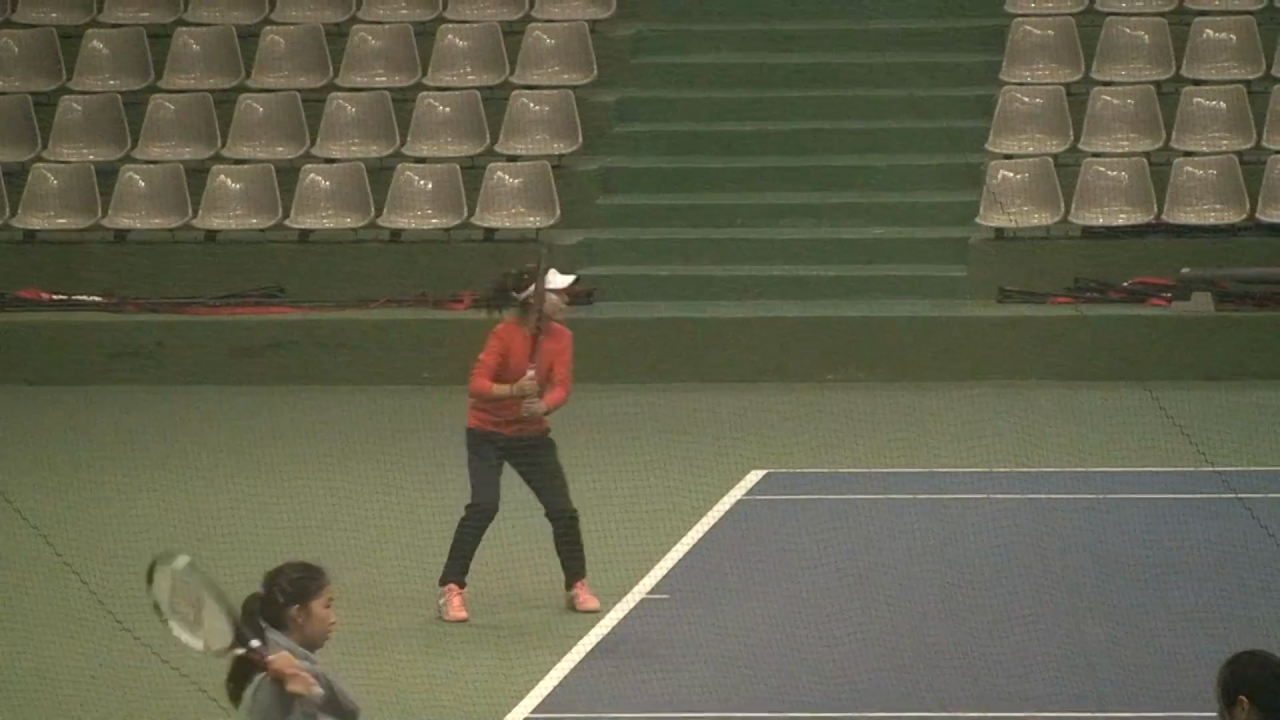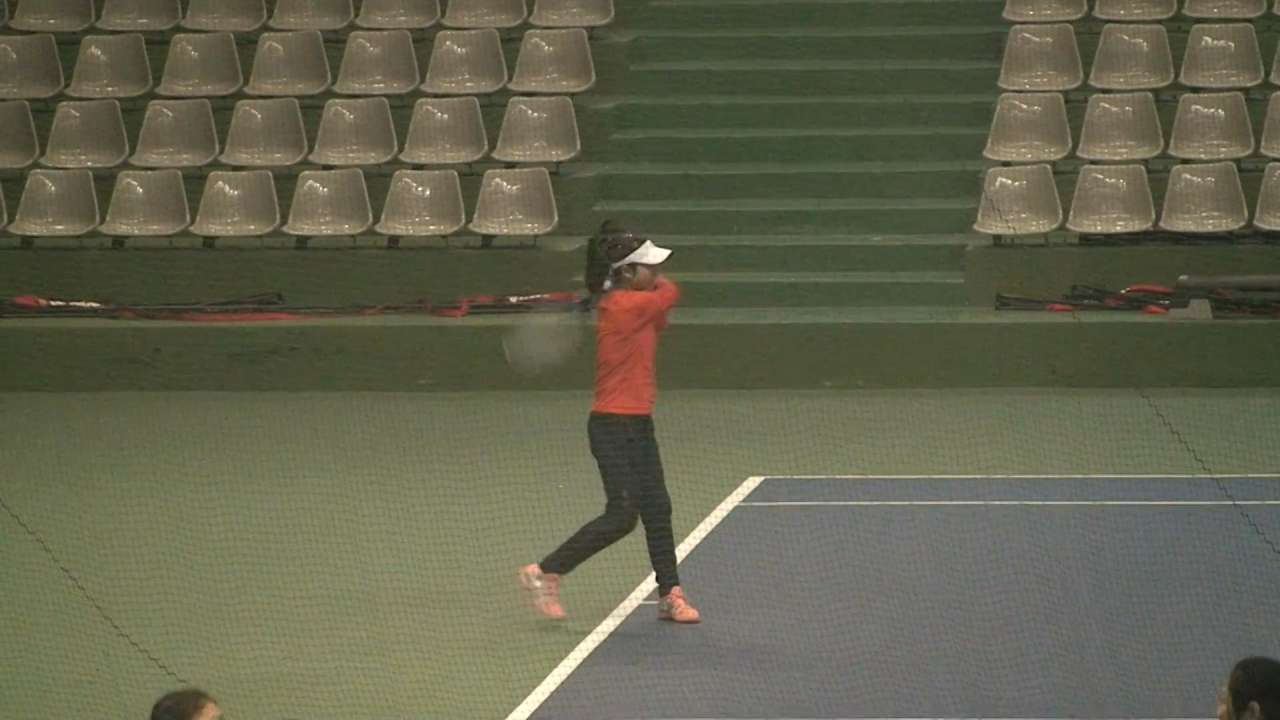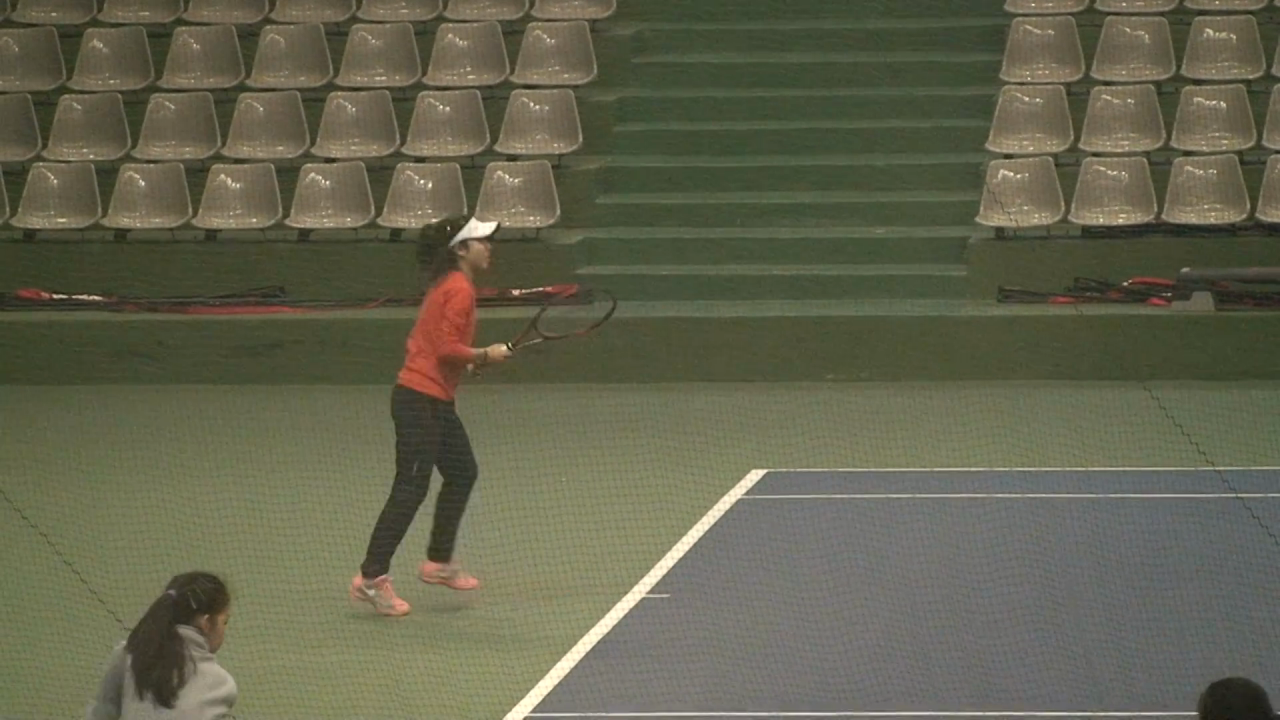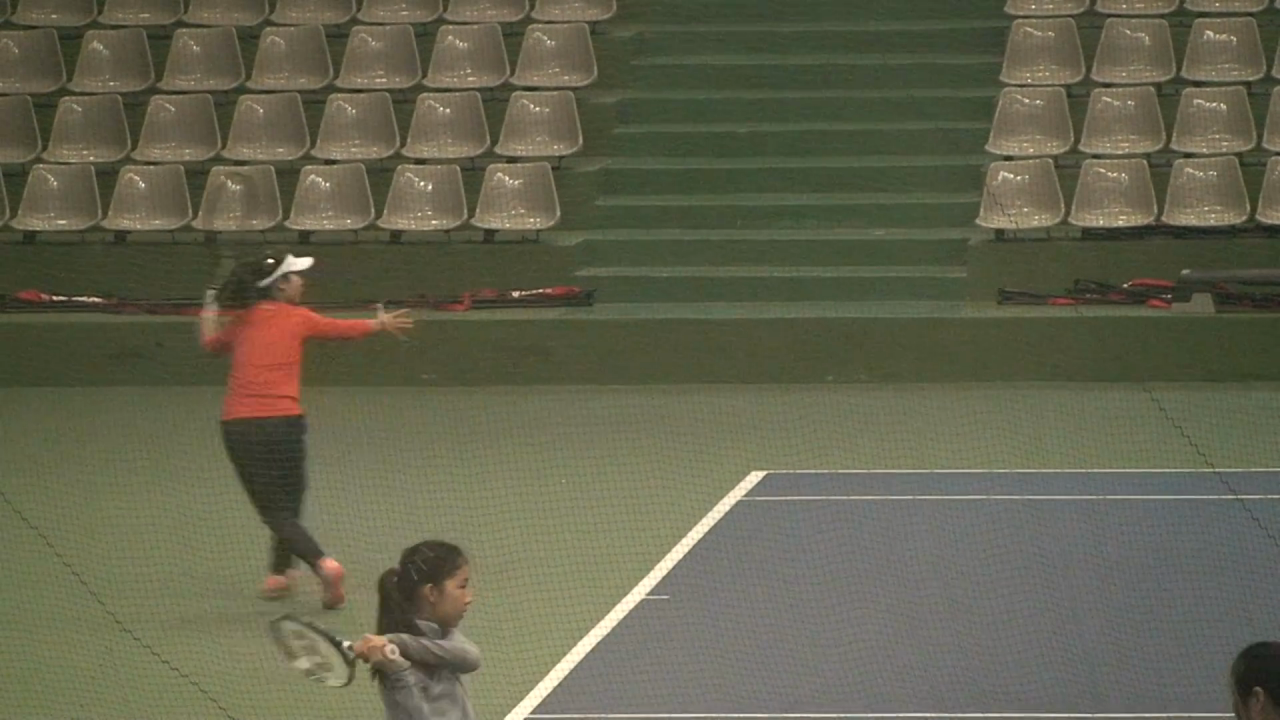
dt=1s
person 1, frame 1
left shoulder: (561, 337)
right shoulder: (504, 334)
left elbow: (561, 387)
right elbow: (478, 384)
left wrist: (544, 404)
right wrist: (510, 392)
left hip: (533, 436)
right hip: (487, 434)
left knee: (563, 511)
right knee: (484, 506)
left ankle: (576, 585)
right ankle: (451, 590)
person 1, frame 2
left shoulder: (617, 304)
right shoulder: (632, 303)
left elbow: (656, 324)
right elbow: (670, 291)
right wrist: (649, 280)
left hip: (635, 424)
right hip: (616, 426)
left knee: (657, 510)
right knee: (621, 516)
left ankle: (670, 593)
right ankle: (543, 573)
person 1, frame 3
left shoulder: (449, 285)
right shoulder: (460, 290)
right elbow: (447, 347)
left wrist: (471, 359)
right wrist: (486, 355)
left hip: (432, 399)
right hip: (421, 401)
left knee: (463, 473)
right knee: (409, 491)
left ankle: (440, 562)
right ankle: (371, 578)
person 1, frame 4
left shoulder: (241, 321)
right shoulder: (300, 318)
left elbow: (212, 344)
right elbow: (348, 328)
left wrist: (209, 320)
right wrist: (381, 323)
left hip: (238, 427)
right hip: (287, 424)
left knee: (275, 512)
right knee: (289, 500)
left ankle: (324, 566)
right ankle: (280, 574)
